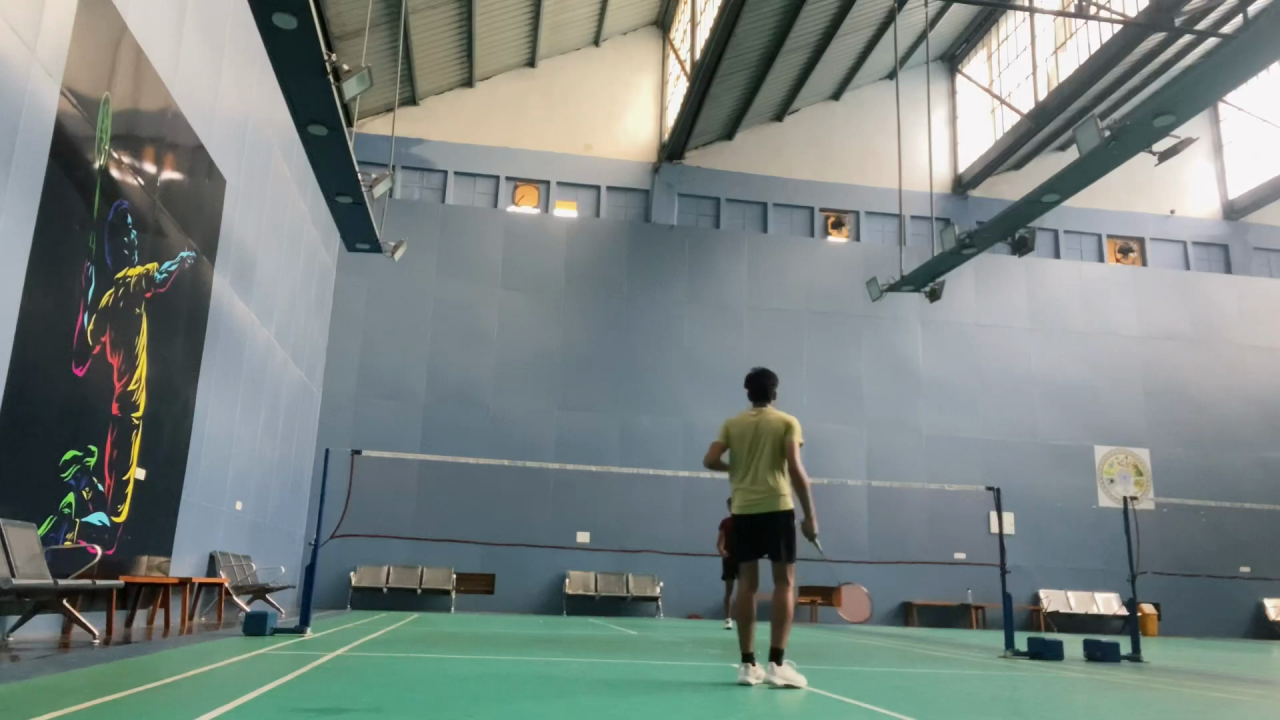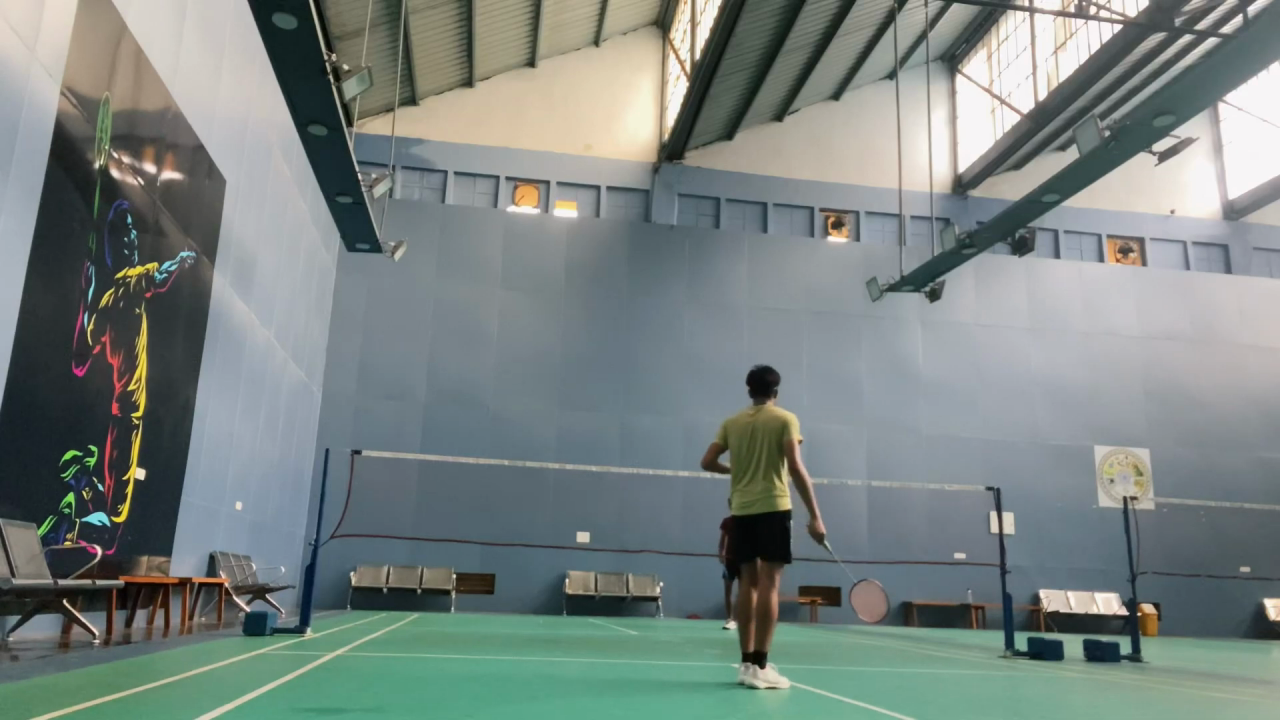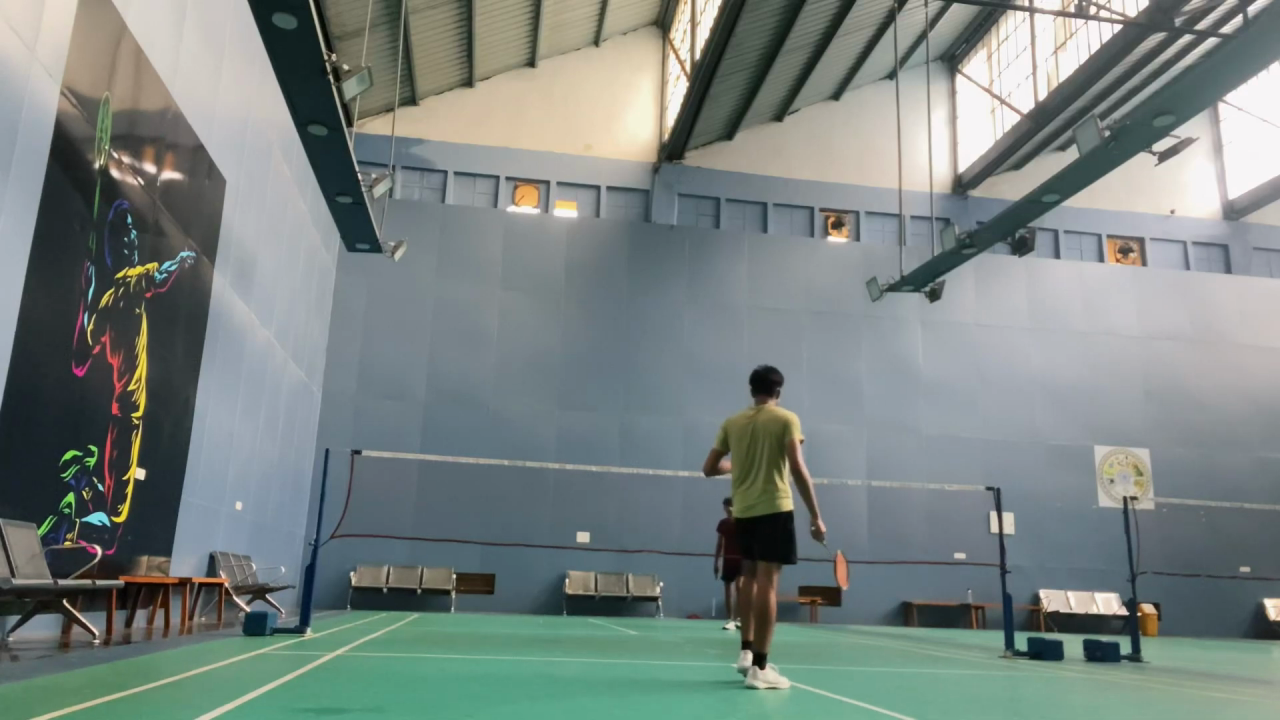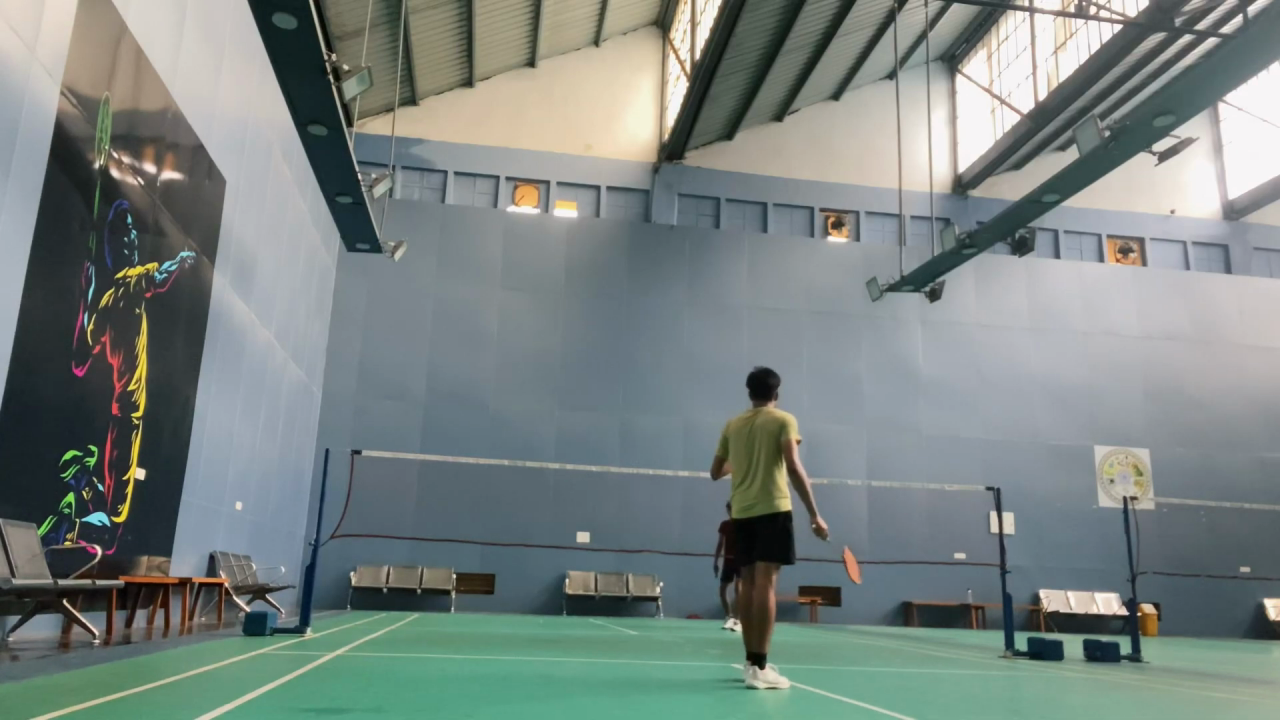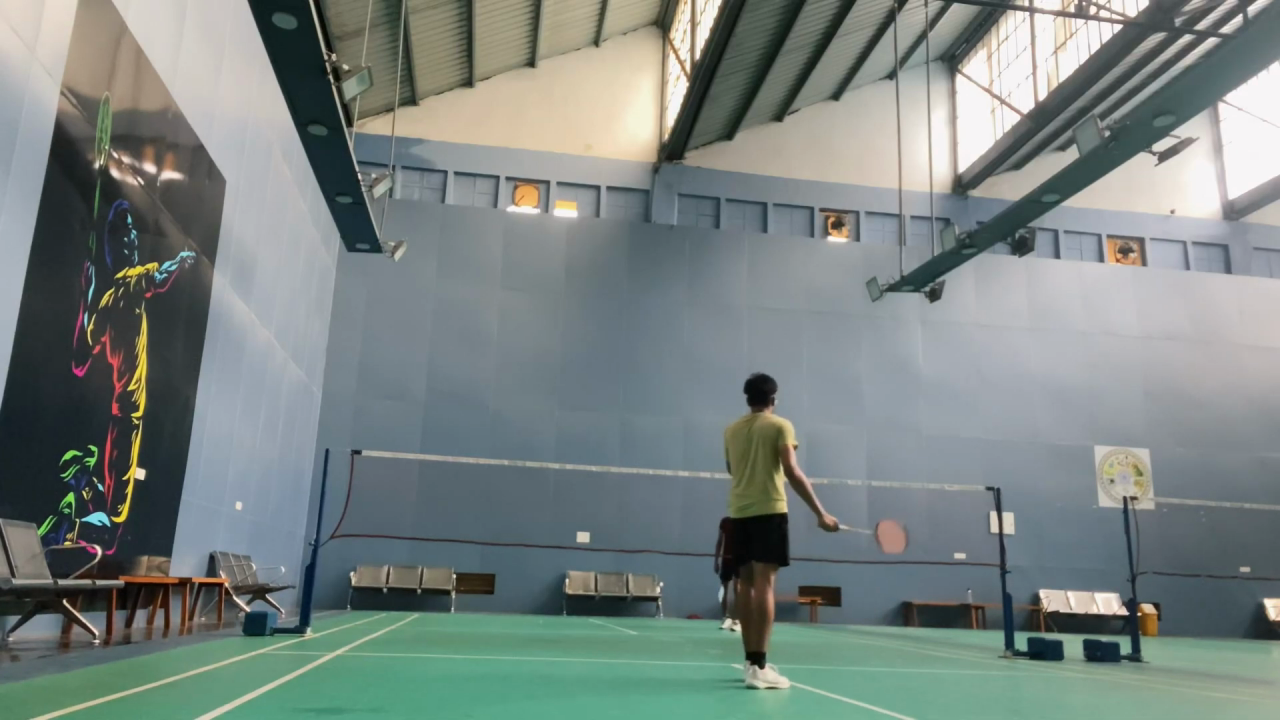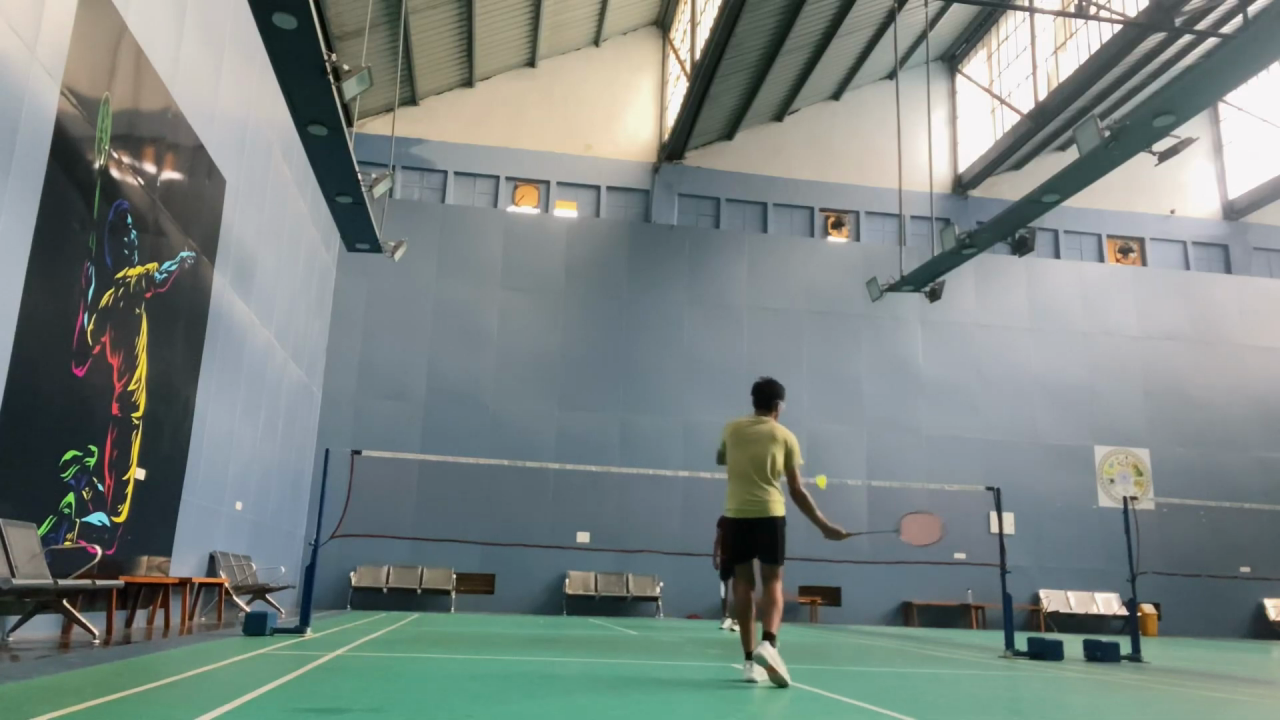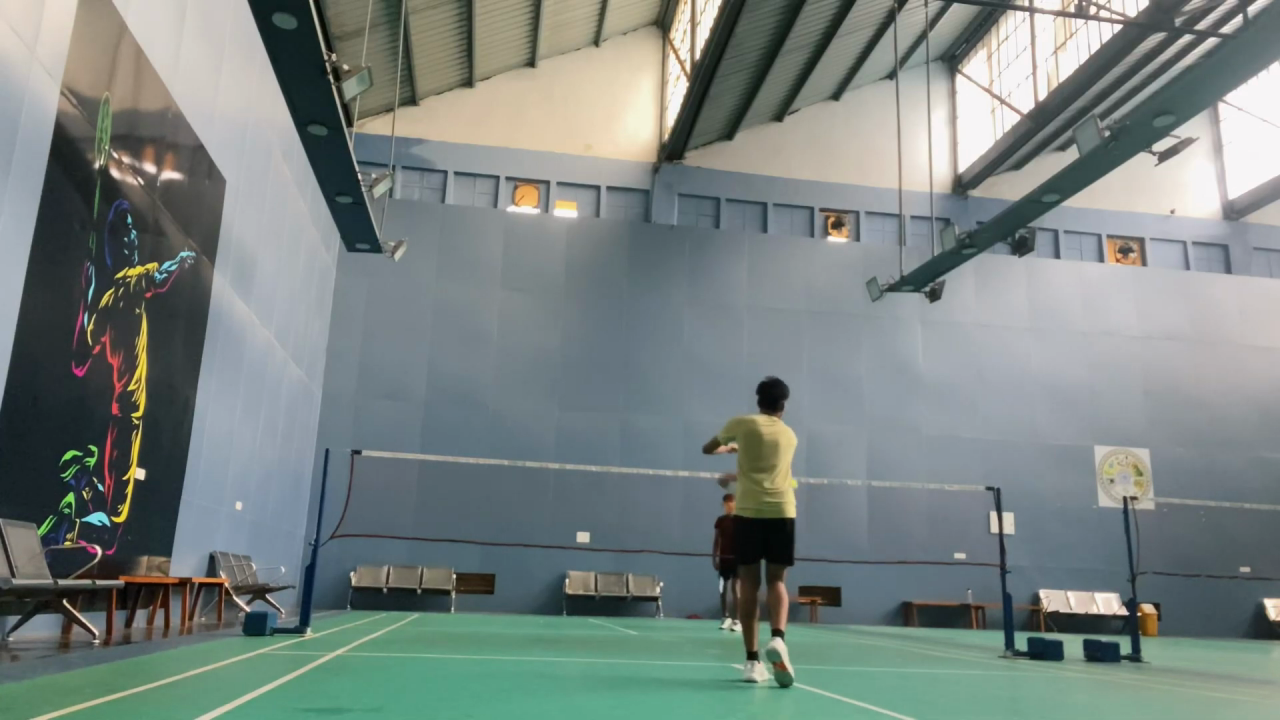
dt=0.3s
person 1, frame 1
left shoulder: (138, 278)
right shoulder: (106, 291)
left elbow: (159, 277)
right elbow: (80, 359)
left wrist: (178, 263)
right wrist: (85, 300)
left hip: (129, 396)
left knee: (120, 471)
right knee: (100, 467)
left ankle: (109, 537)
person 1, frame 2
left shoulder: (138, 278)
right shoulder: (105, 289)
left elbow: (159, 276)
right elbow: (81, 355)
left wrist: (177, 264)
right wrist: (85, 300)
left hip: (130, 395)
left knee: (119, 475)
left ankle: (111, 534)
person 1, frame 3
left shoulder: (138, 278)
right shoulder: (108, 290)
left elbow: (159, 276)
right elbow: (81, 358)
left wrist: (178, 263)
right wrist: (86, 299)
left hip: (129, 397)
left knee: (120, 472)
left ankle: (109, 537)
person 1, frame 4
left shoulder: (138, 278)
right shoulder: (105, 289)
left elbow: (159, 276)
right elbow: (81, 358)
left wrist: (178, 264)
right wrist: (85, 300)
left hip: (129, 395)
left knee: (120, 471)
left ankle: (110, 532)
right ankle: (86, 533)
person 1, frame 5
left shoulder: (138, 278)
right shoulder: (107, 289)
left elbow: (159, 276)
right elbow: (81, 357)
left wrist: (178, 263)
right wrist: (86, 299)
left hip: (129, 394)
left knee: (120, 468)
left ankle: (111, 532)
person 1, frame 6
left shoulder: (138, 278)
right shoulder: (105, 290)
left elbow: (159, 277)
right elbow: (80, 358)
left wrist: (177, 265)
right wrist: (86, 301)
left hip: (129, 395)
left knee: (120, 468)
right knee: (101, 465)
left ankle: (112, 529)
person 1, frame 7
left shoulder: (138, 278)
right shoulder: (105, 289)
left elbow: (159, 277)
right elbow: (81, 355)
left wrist: (176, 264)
right wrist: (85, 300)
left hip: (129, 392)
left knee: (120, 469)
left ankle: (111, 531)
person 2, frame 1
left shoulder: (732, 424)
right shoulder: (787, 422)
left elbow: (710, 460)
right elbow: (795, 469)
right wrist: (810, 515)
left hip: (742, 510)
right hip: (777, 508)
left knee: (747, 584)
right knee: (784, 582)
left ankle: (747, 664)
right ankle: (778, 662)
person 2, frame 2
left shoulder: (731, 423)
right shoulder: (785, 419)
left elbow: (707, 462)
right elbow: (796, 469)
right wrist: (815, 516)
left hip: (741, 510)
right hip: (774, 508)
left knee: (748, 583)
right knee: (769, 584)
left ankle: (747, 663)
right ankle: (760, 666)
person 2, frame 3
left shoulder: (732, 423)
right shoulder: (786, 419)
left elbow: (709, 469)
right elbow: (797, 469)
right wrist: (815, 516)
left hip: (743, 511)
right hip: (774, 509)
left knee: (750, 578)
right knee: (767, 583)
left ankle: (746, 651)
right ankle: (759, 667)
person 2, frame 4
left shoulder: (732, 426)
right shoulder: (783, 420)
left elbow: (716, 472)
right elbow: (793, 468)
right wrist: (814, 514)
left hip: (741, 512)
right hip: (773, 510)
left knee: (749, 584)
right knee: (766, 583)
left ankle: (751, 661)
right ankle: (759, 668)
person 2, frame 5
left shoulder: (732, 430)
right shoulder: (780, 426)
right elbow: (792, 473)
right wrist: (821, 513)
left hip: (738, 513)
right hip: (769, 512)
left knee: (747, 583)
right knee: (765, 585)
left ankle: (752, 661)
right ankle: (758, 666)
person 2, frame 6
left shoulder: (732, 429)
right shoulder: (785, 436)
right elbow: (796, 492)
right wrist: (823, 525)
left hip: (735, 513)
right hip: (769, 513)
left knee: (743, 583)
right knee: (772, 581)
left ankle: (750, 660)
right ankle: (767, 643)
person 2, frame 7
left shoulder: (742, 423)
right shoulder: (790, 435)
left elbow: (709, 449)
left hip: (749, 511)
right hip: (783, 512)
left knee: (749, 583)
right knee: (777, 580)
left ankle: (752, 661)
right ankle: (777, 638)
